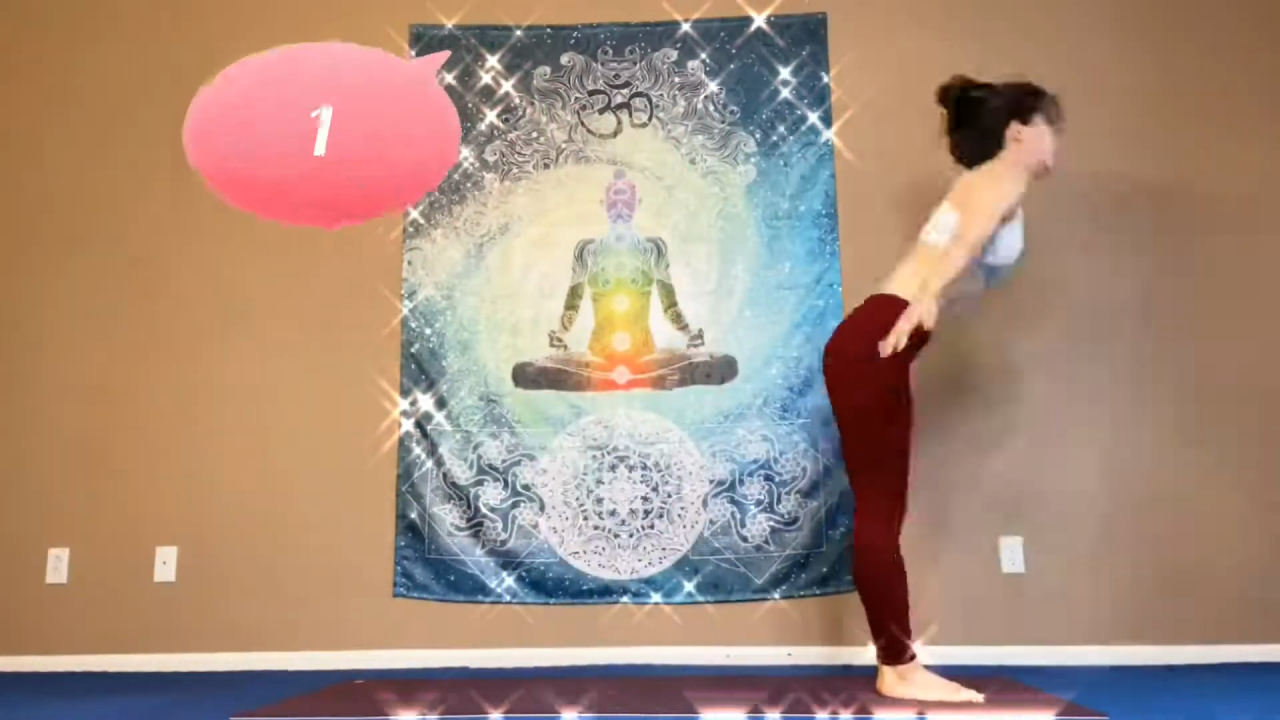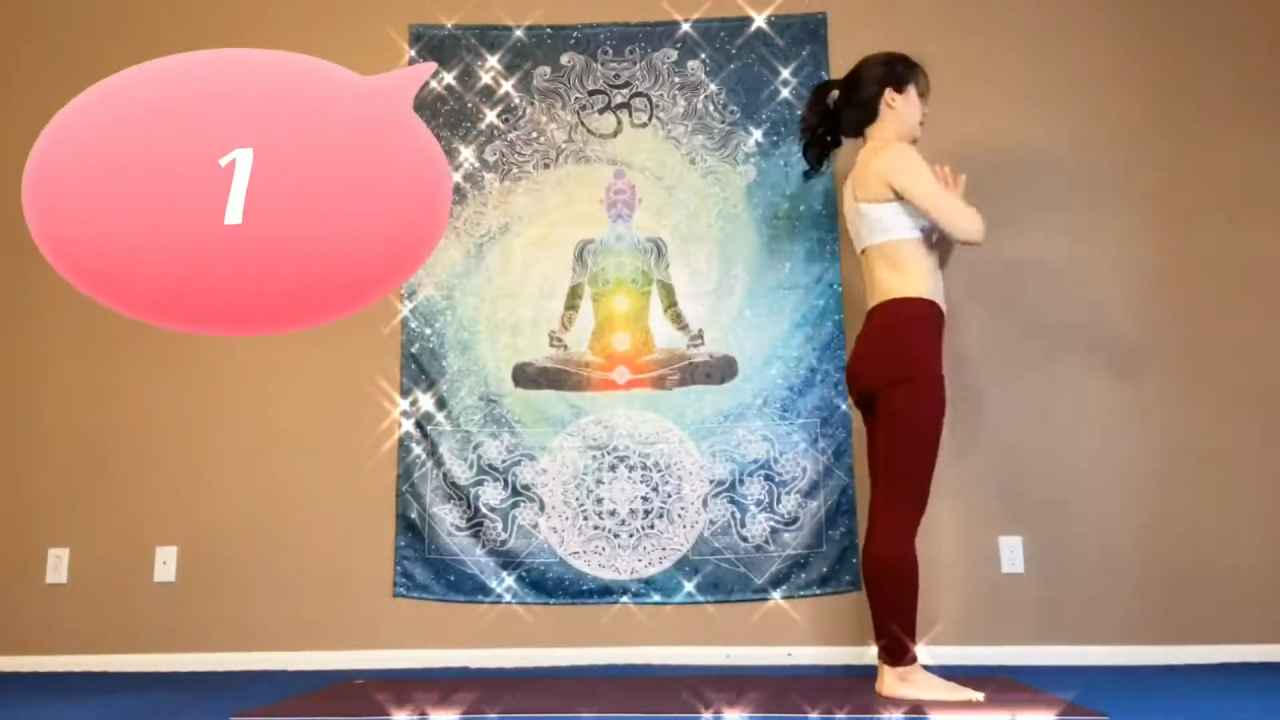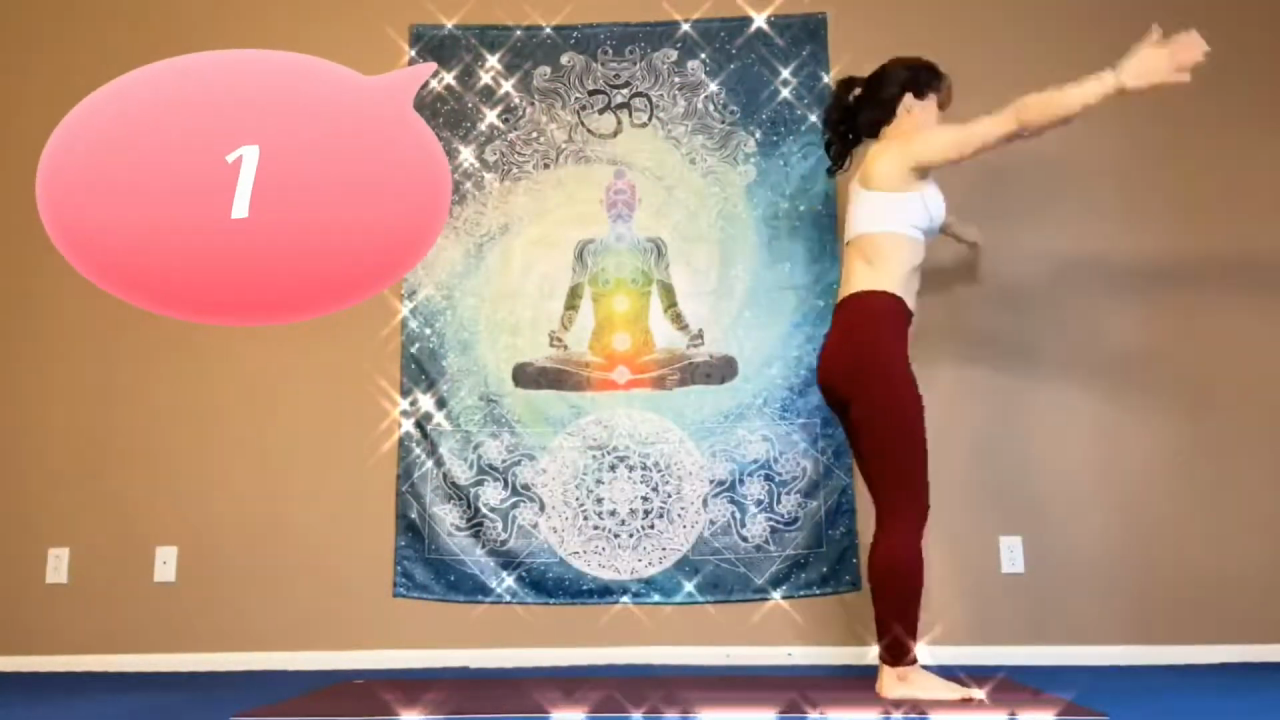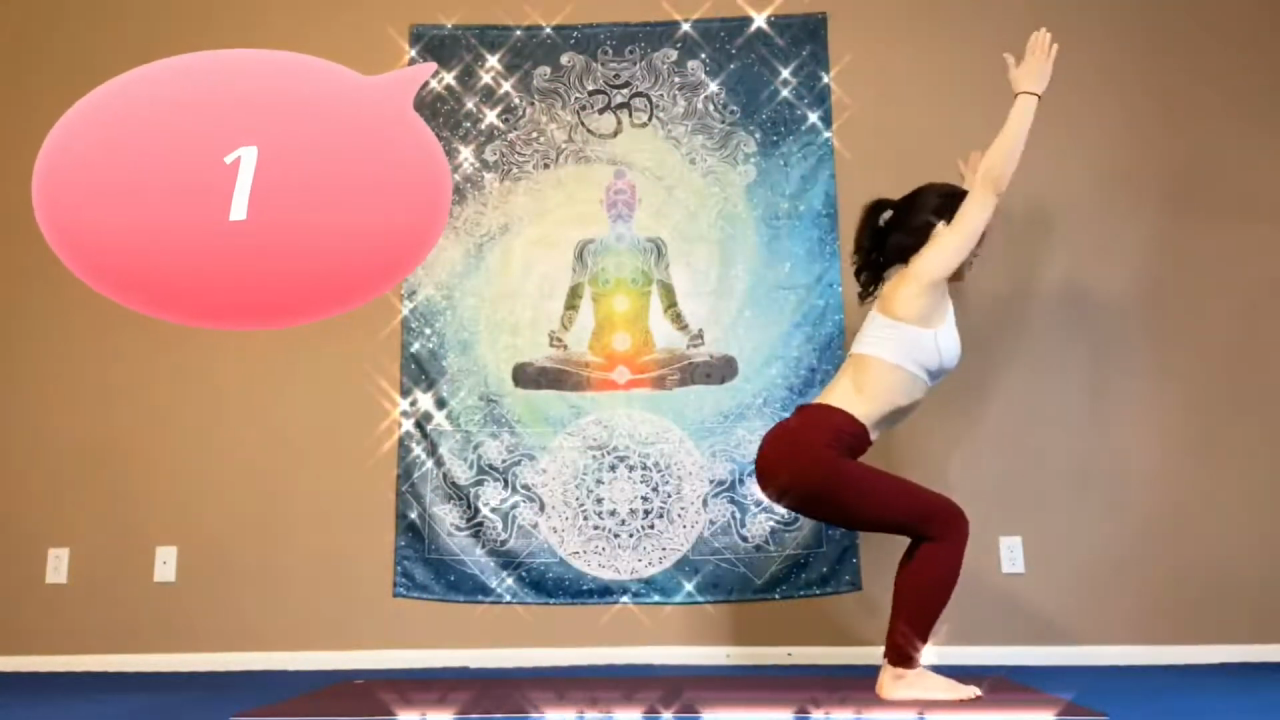
dt=0.2s
person 1, frame 1
left shoulder: (989, 185)
right shoulder: (1003, 179)
right elbow: (964, 240)
right wrist: (926, 299)
left hip: (876, 344)
right hip: (876, 340)
left knee: (879, 516)
right knee: (879, 520)
left ankle: (897, 664)
right ankle: (898, 668)
person 1, frame 2
left shoulder: (872, 167)
right shoulder: (889, 159)
right elbow: (968, 229)
left wrist: (942, 203)
right wrist: (952, 206)
left hip: (886, 347)
right hip: (903, 342)
left knee: (892, 516)
right knee: (895, 515)
left ankle: (898, 663)
right ankle: (898, 668)
person 1, frame 3
left shoulder: (885, 165)
right shoulder: (900, 145)
right elbow: (1016, 118)
left wrist: (957, 229)
right wrist: (1120, 78)
left hip: (854, 344)
right hip: (868, 340)
left knee: (898, 514)
right knee: (903, 513)
left ankle: (898, 664)
right ankle: (898, 669)
person 1, frame 4
left shoulder: (916, 291)
right shoulder: (919, 279)
right elbow: (994, 188)
left wrist: (969, 193)
right wrist: (1029, 92)
left hip: (802, 454)
right hip: (805, 453)
left knee: (935, 529)
right knee: (944, 525)
left ankle: (901, 667)
right ankle: (901, 672)
person 2, frame 1
left shoulder: (654, 248)
right shoulder: (587, 250)
left elbow: (670, 305)
right elbow: (572, 304)
left wrist: (690, 335)
right wrist: (558, 338)
left hip: (646, 355)
right hip: (598, 357)
left knee: (725, 365)
right knee: (524, 372)
person 2, frame 2
left shoulder: (654, 248)
right shoulder: (587, 250)
left elbow: (670, 305)
right elbow: (572, 304)
left wrist: (690, 335)
right wrist: (559, 338)
left hip: (646, 354)
right hip: (598, 356)
left knee: (725, 365)
right knee: (524, 373)
person 2, frame 3
left shoulder: (654, 248)
right shoulder: (587, 250)
left elbow: (670, 305)
right elbow: (572, 304)
left wrist: (691, 335)
right wrist: (559, 338)
left hip: (646, 354)
right hip: (598, 356)
left knee: (725, 365)
right knee: (524, 373)
person 2, frame 4
left shoulder: (654, 248)
right shoulder: (587, 250)
left elbow: (670, 305)
right elbow: (572, 304)
left wrist: (690, 335)
right wrist: (559, 338)
left hip: (645, 355)
right hip: (598, 355)
left knee: (725, 366)
right knee: (525, 373)
